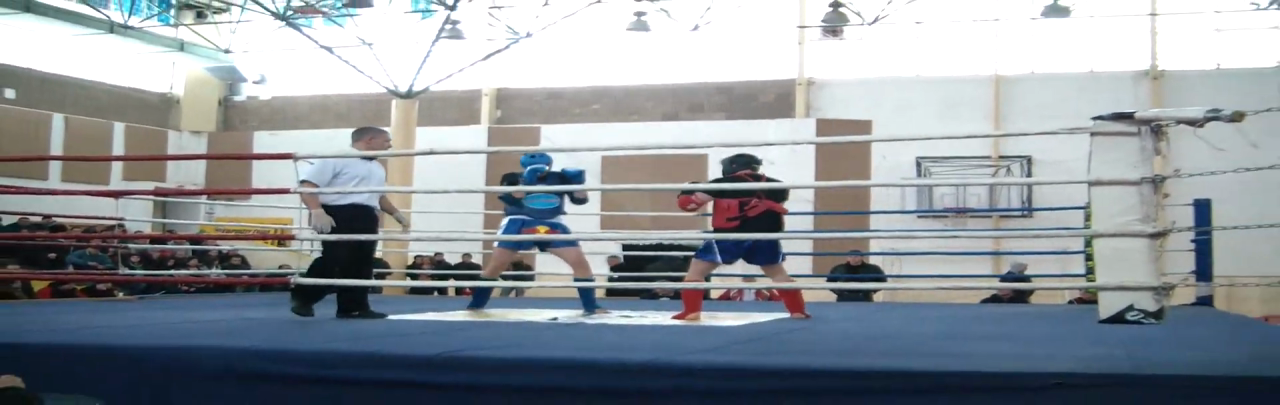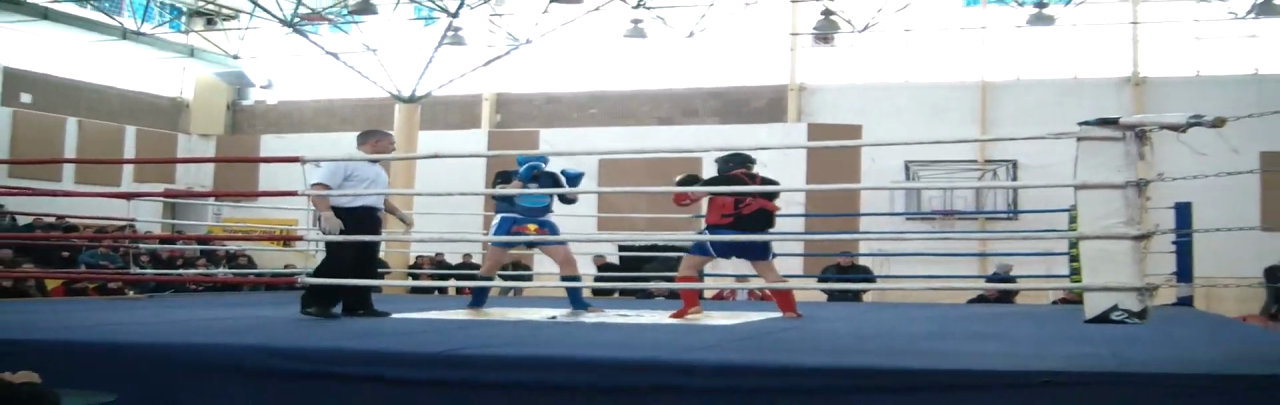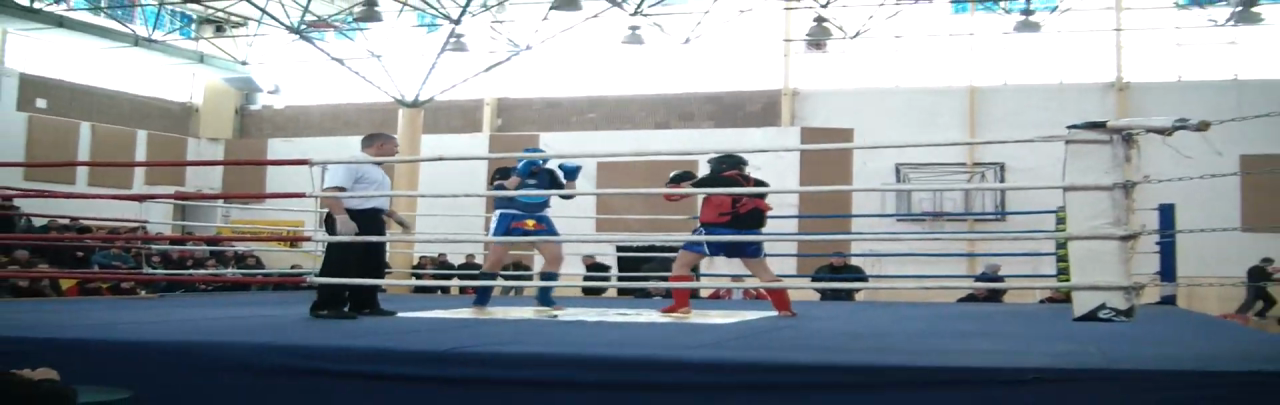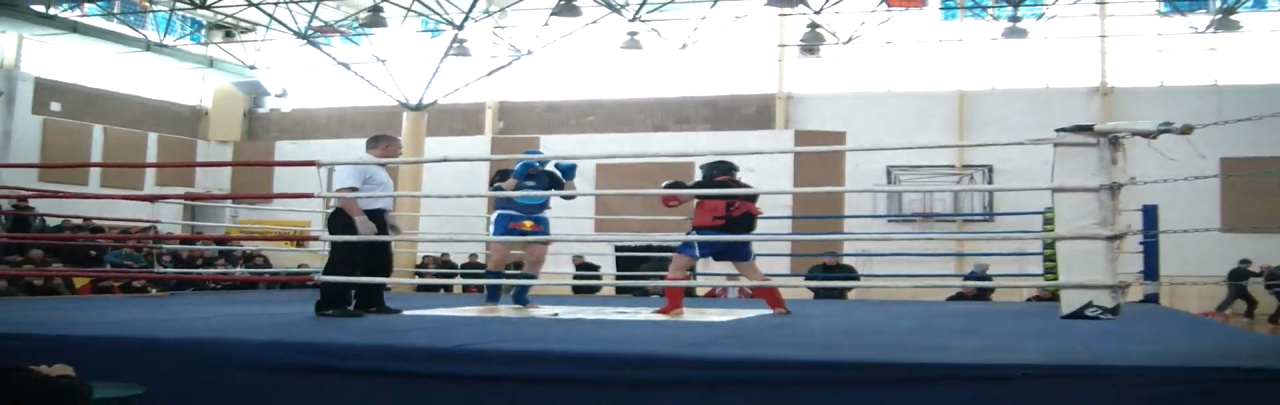
dt=0.1s
person 1, frame 1
left shoulder: (377, 167)
right shoulder: (333, 159)
left elbow: (379, 195)
right elbow: (307, 184)
left wrist: (396, 214)
right wrist: (317, 211)
left hip: (366, 217)
right hip: (337, 215)
left knee: (361, 264)
right knee: (334, 259)
left ankle: (353, 307)
right ankle: (303, 297)
person 1, frame 2
left shoulder: (378, 169)
right shoulder: (342, 162)
right elbow: (319, 187)
left wrist: (399, 213)
right wrist: (326, 214)
left hip: (369, 219)
right hip: (344, 217)
left knee: (365, 264)
right knee: (340, 262)
left ankle: (358, 306)
right ankle: (315, 303)
person 1, frame 3
left shoulder: (377, 169)
right shoulder: (349, 164)
right elbow: (331, 191)
left wrist: (397, 217)
right wrist: (341, 217)
left hip: (371, 222)
right hip: (351, 222)
left knee: (372, 265)
right knee: (341, 263)
left ankle: (364, 305)
right ankle: (325, 306)
person 1, frame 4
left shoulder: (379, 170)
right shoulder: (356, 165)
right elbow: (345, 192)
left wrist: (387, 221)
right wrist: (360, 219)
left hip: (374, 222)
right hip: (352, 222)
left knee: (379, 264)
right knee: (345, 263)
left ankle: (370, 303)
right ankle: (330, 305)
person 2, frame 1
left shoulder: (724, 184)
right shoulder: (777, 187)
left elbow: (689, 203)
left wrist: (687, 193)
left hip: (729, 235)
right hip: (765, 237)
left knee: (695, 274)
right knee: (779, 275)
left ankle: (691, 311)
right ankle: (797, 311)
person 2, frame 2
left shoulder: (720, 182)
right shoulder: (770, 184)
left elbow: (686, 198)
left wrist: (684, 185)
left hip: (722, 232)
right hip: (756, 234)
left knee: (687, 267)
right knee: (770, 274)
left ankle: (691, 306)
right ankle: (790, 310)
person 2, frame 3
left shoulder: (714, 181)
right shoulder: (760, 185)
left elbow: (673, 194)
left wrist: (676, 182)
left hip: (716, 230)
right hip: (749, 233)
left knee: (680, 265)
right knee: (763, 272)
left ankle: (681, 305)
right ankle: (784, 308)
person 2, frame 4
left shoulder: (708, 186)
right shoulder: (748, 191)
left elbow: (671, 199)
left wrist: (669, 189)
left hip: (708, 233)
right hip: (739, 235)
left knee: (676, 269)
right knee: (753, 273)
left ankle: (673, 306)
right ankle: (778, 306)
person 3, frame 1
left shoulder: (560, 178)
right shoulder: (512, 178)
left elbow: (580, 200)
right elbow: (508, 199)
left wrist: (577, 183)
right wrist: (526, 181)
left hip: (552, 226)
right hip: (518, 225)
left knee: (580, 262)
right knee: (496, 265)
left ankle: (590, 305)
right ankle: (477, 302)
person 3, frame 2
left shoulder: (551, 177)
right shoulder: (505, 175)
left elbow: (569, 199)
right elbow: (500, 196)
left wrist: (573, 184)
right wrist: (521, 178)
left hip: (541, 224)
right hip: (509, 222)
left knee: (568, 260)
right knee: (492, 263)
left ankle: (578, 303)
right ankle: (477, 302)
person 3, frame 3
left shoulder: (548, 174)
right shoulder: (503, 172)
left elbow: (567, 194)
right elbow: (500, 190)
left wrist: (571, 178)
right wrist: (519, 173)
left hip: (538, 220)
right hip: (508, 218)
left knee: (555, 257)
right knee: (495, 260)
left ankle: (544, 297)
right ankle: (481, 300)
person 3, frame 4
left shoulder: (549, 176)
right shoulder: (504, 174)
left elbow: (569, 195)
right elbow: (499, 192)
left wrist: (570, 177)
right wrist: (517, 175)
left hip: (536, 221)
right hip: (507, 219)
left knee: (536, 260)
right knee: (498, 259)
left ankle: (520, 296)
right ankle: (492, 298)
